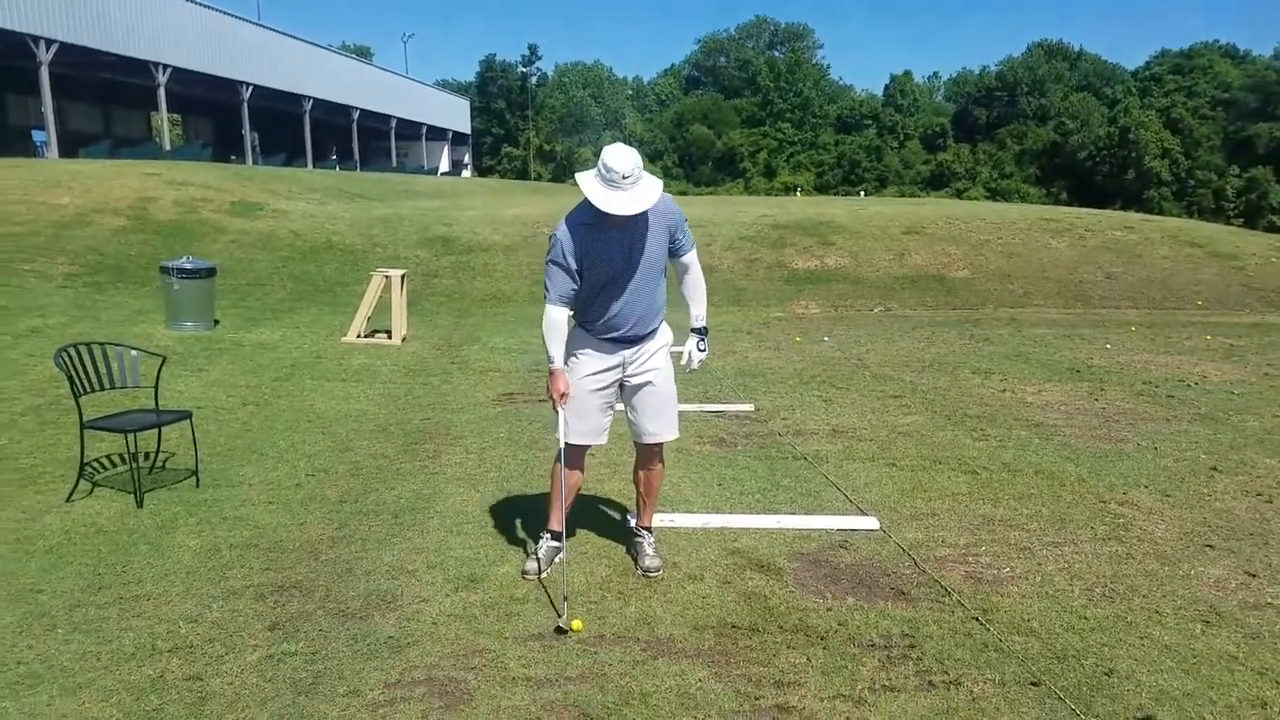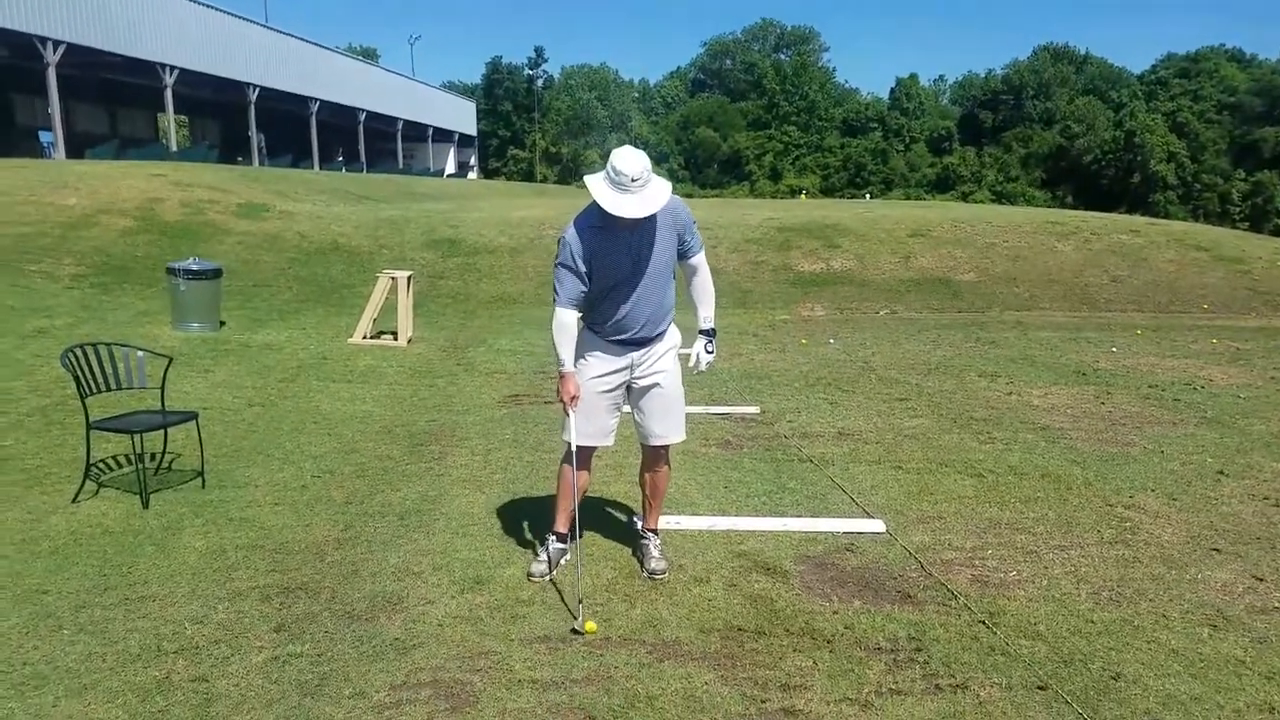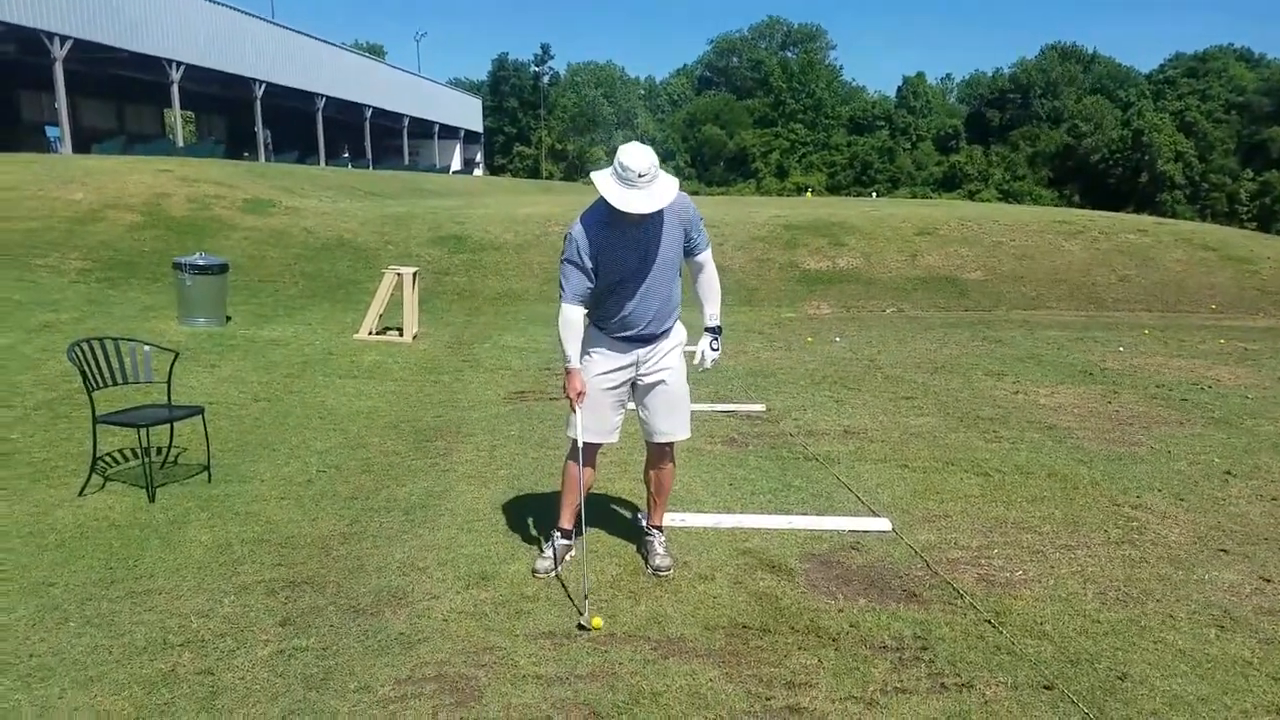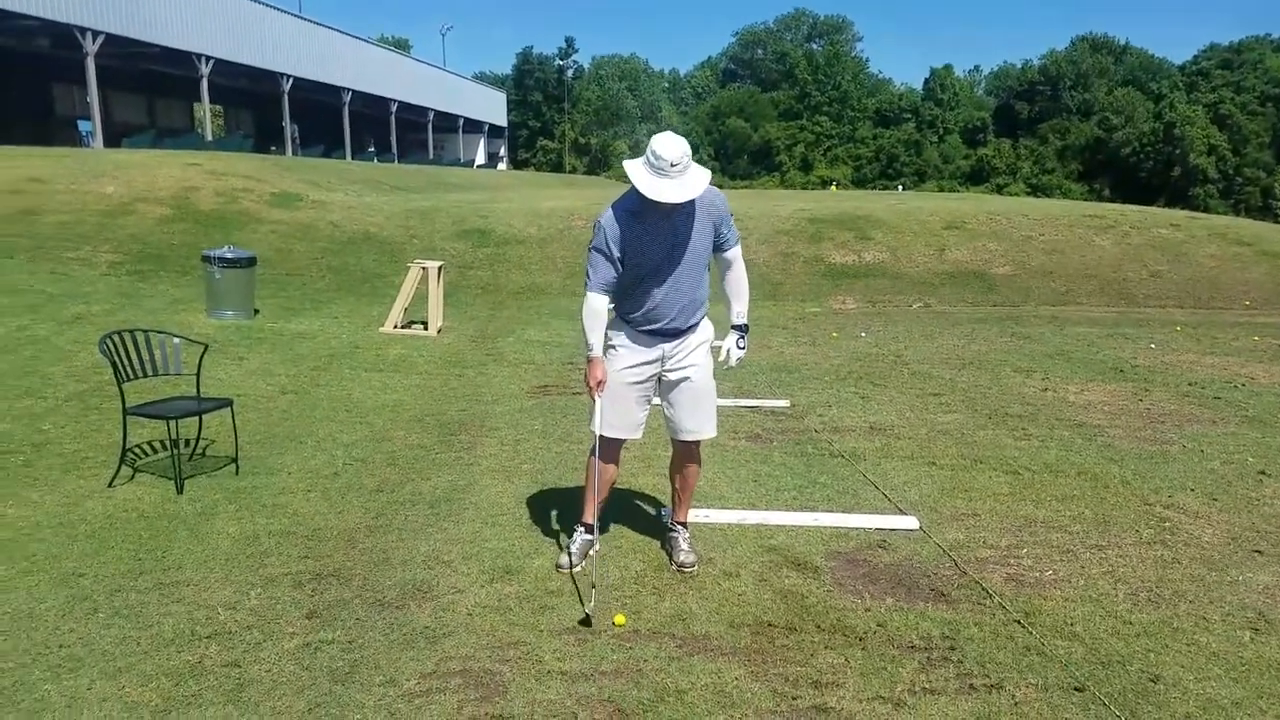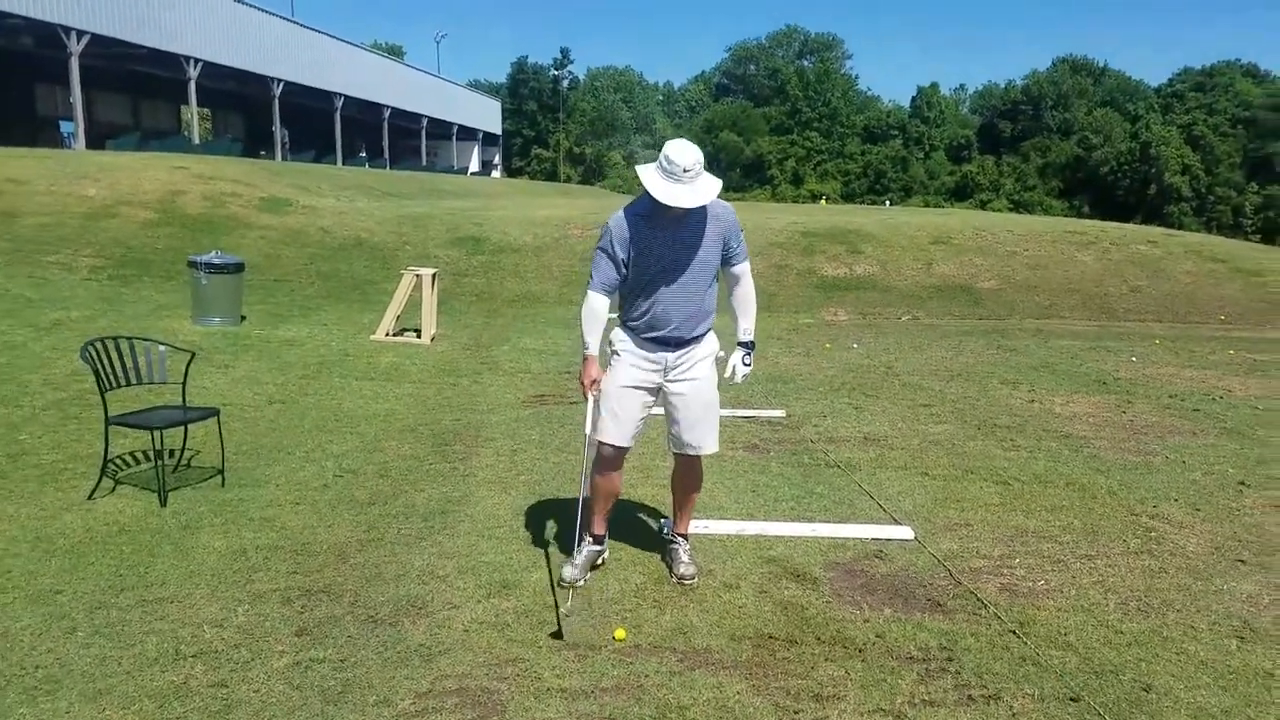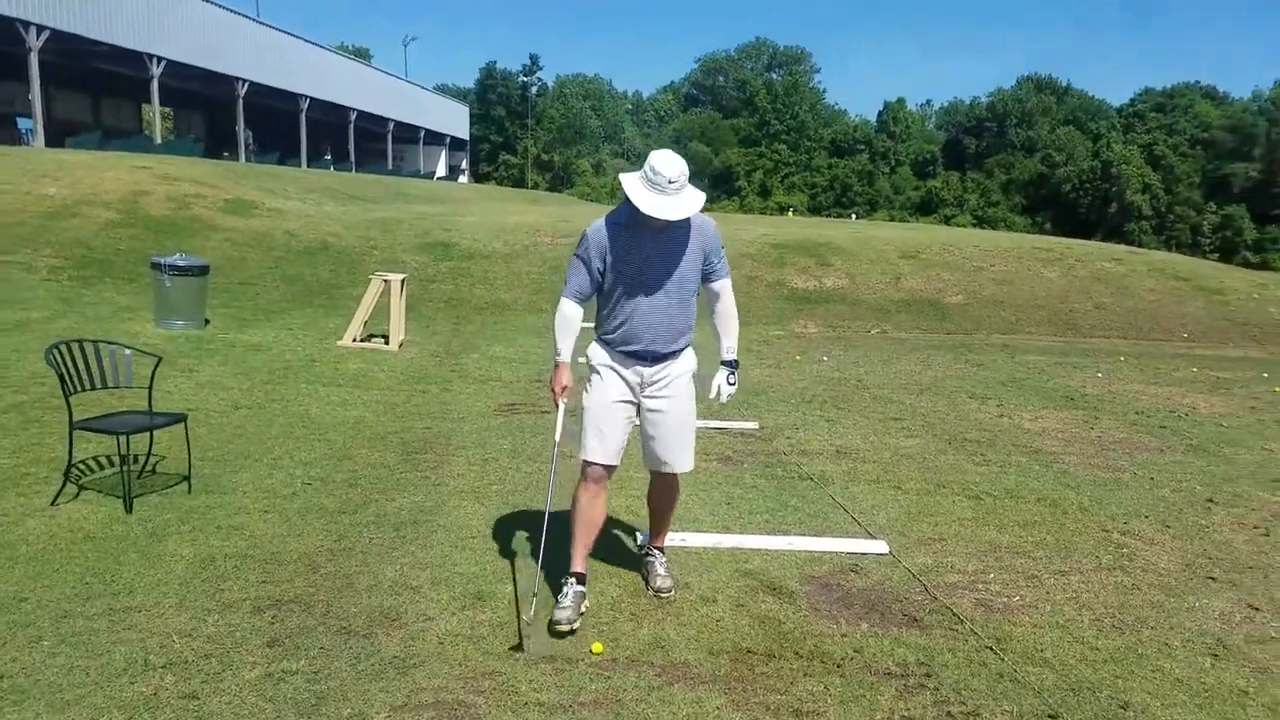
dt=0.2s
person 1, frame 1
left shoulder: (666, 211)
right shoulder: (570, 232)
left elbow: (688, 268)
right elbow: (556, 305)
left wrist: (698, 329)
right wrist: (556, 368)
left hip: (650, 347)
right hip: (590, 350)
left knee: (651, 446)
right knee: (573, 446)
left ankle: (643, 533)
right ankle: (552, 536)
person 1, frame 2
left shoulder: (675, 213)
right shoulder: (578, 234)
left elbow: (696, 269)
right elbow: (566, 308)
left wrist: (707, 331)
right wrist: (567, 371)
left hip: (658, 350)
right hip: (599, 352)
left knee: (657, 448)
right knee: (580, 447)
left ankle: (649, 536)
right ankle: (558, 538)
person 1, frame 3
left shoulder: (681, 211)
right shoulder: (586, 230)
left elbow: (703, 267)
right elbow: (572, 304)
left wrist: (712, 328)
right wrist: (573, 367)
left hip: (664, 346)
right hip: (605, 348)
left knee: (663, 446)
right knee: (586, 444)
left ankle: (654, 532)
right ankle: (563, 534)
person 1, frame 4
left shoulder: (712, 205)
right shoulder: (615, 219)
left elbow: (732, 263)
right elbow: (597, 292)
left wrist: (739, 325)
right wrist: (595, 356)
left hip: (690, 342)
right hip: (630, 344)
left knee: (688, 442)
right knee: (609, 440)
left ankle: (678, 529)
right ankle: (586, 529)
person 1, frame 5
left shoulder: (721, 217)
right shoulder: (623, 223)
left elbow: (740, 279)
right elbow: (598, 292)
left wrist: (746, 342)
right wrist: (591, 356)
left hip: (694, 354)
right hip: (634, 352)
left knee: (691, 455)
right knee: (610, 450)
left ankle: (678, 539)
right ankle: (594, 540)
person 1, frame 6
left shoulder: (702, 231)
right shoulder: (603, 232)
left elbow: (721, 295)
right elbow: (572, 300)
left wrist: (729, 359)
right wrist: (562, 362)
left hip: (672, 369)
right hip: (613, 367)
left knee: (666, 471)
right knee: (595, 472)
left ankle: (655, 552)
right ankle: (576, 581)
